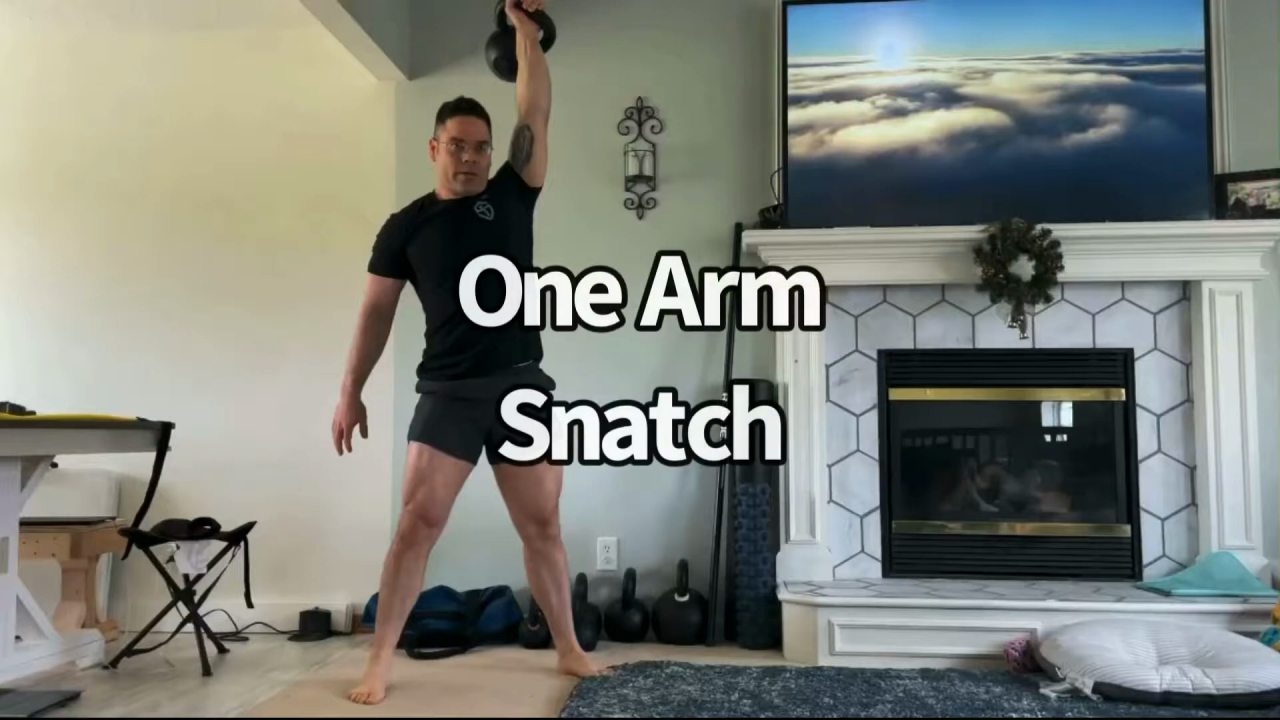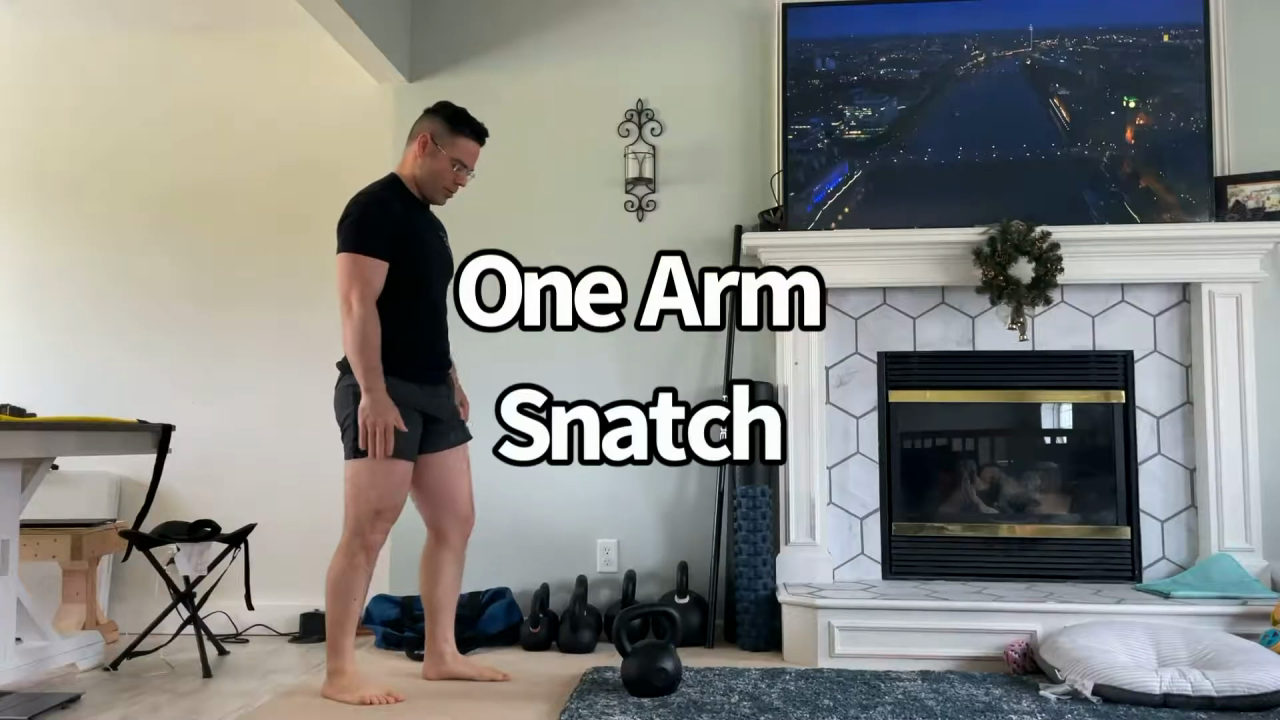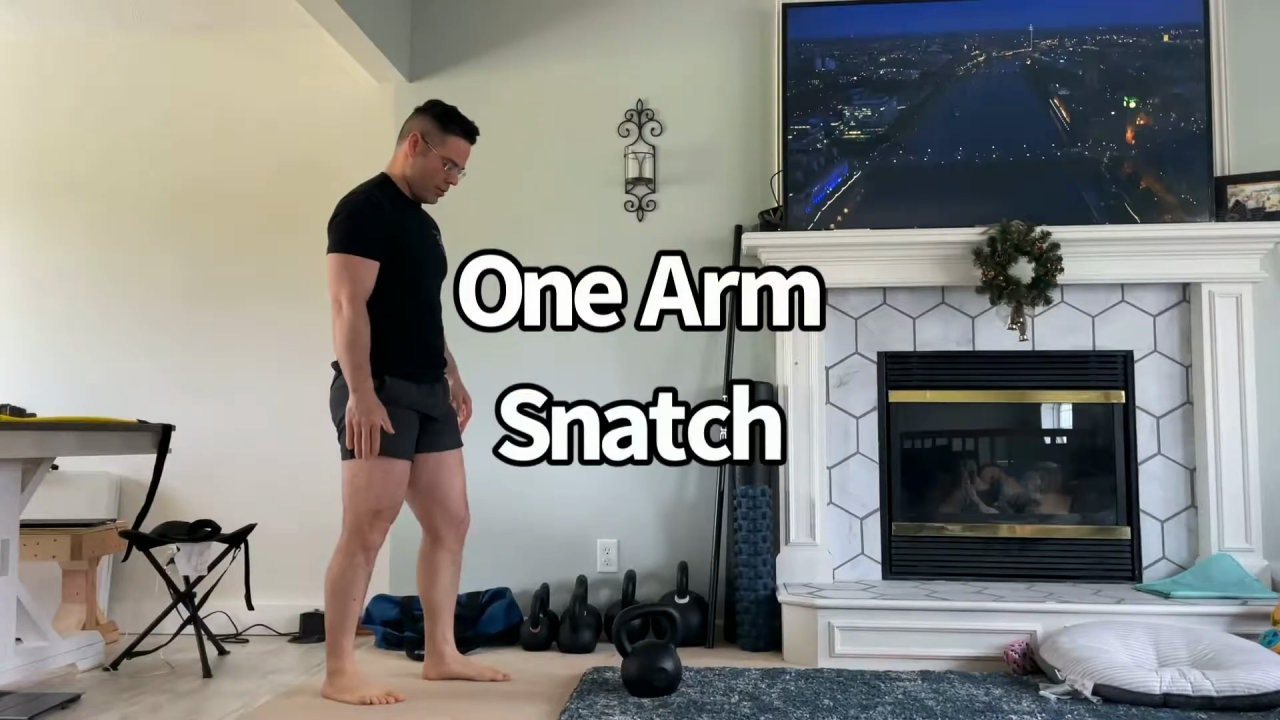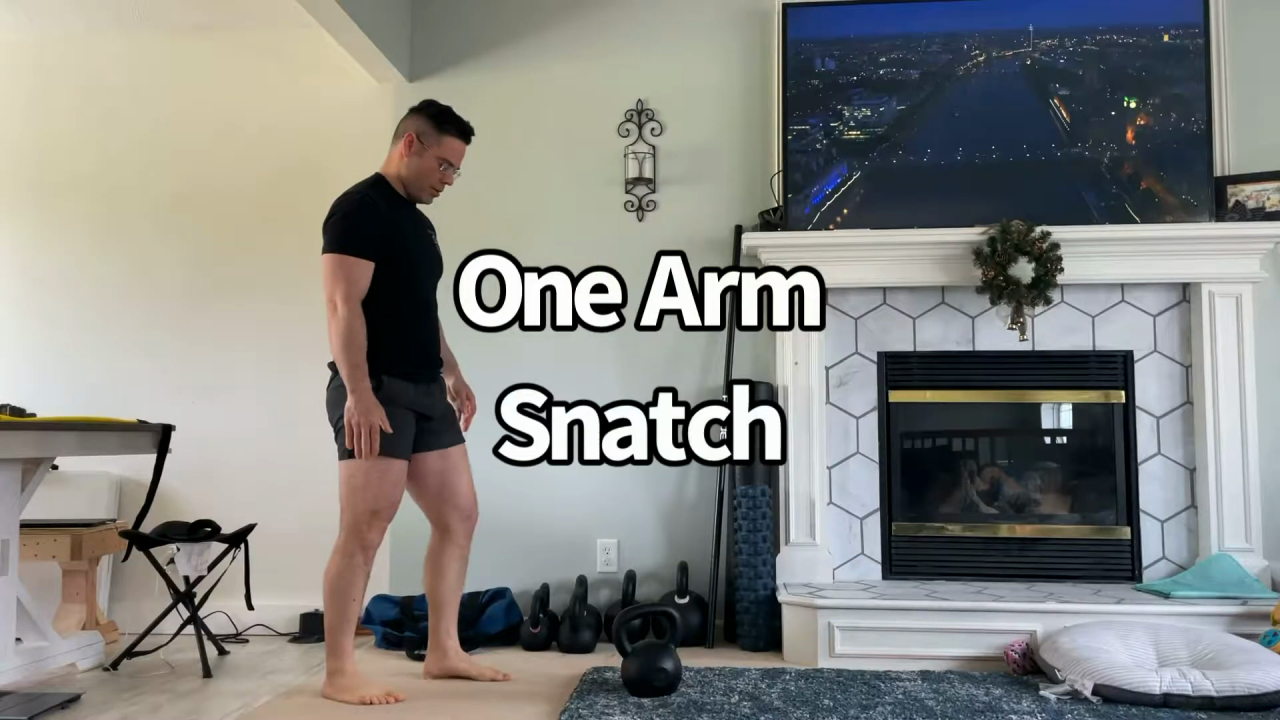
dt=0.1s
person 1, frame 1
left shoulder: (511, 195)
right shoulder: (406, 225)
left elbow: (536, 115)
right elbow: (376, 310)
right wrist: (350, 392)
left hip: (520, 385)
right hip: (447, 392)
left knee: (542, 525)
right knee: (417, 524)
left ankle: (569, 649)
right ankle: (379, 661)
person 1, frame 2
left shoulder: (430, 224)
right shoulder: (372, 208)
right elbow: (358, 305)
left wrist: (453, 381)
right wrist: (373, 393)
left hip: (432, 396)
right hip: (383, 395)
left knee: (455, 523)
right knee: (367, 531)
left ankle: (441, 653)
right ankle: (339, 672)
person 1, frame 3
left shoulder: (422, 221)
right shoulder: (364, 208)
right elbow: (348, 307)
left wrist: (453, 377)
right wrist: (361, 395)
left hip: (428, 396)
right hip: (379, 395)
left knee: (450, 525)
right knee: (366, 531)
left ankle: (441, 653)
right ankle: (339, 672)
person 1, frame 4
left shoulder: (418, 221)
right shoulder: (358, 209)
right elbow: (343, 306)
left wrist: (454, 374)
right wrist: (359, 394)
left hip: (425, 393)
right hip: (375, 394)
left knee: (459, 517)
right knee: (364, 532)
left ankle: (442, 650)
right ankle: (338, 671)
